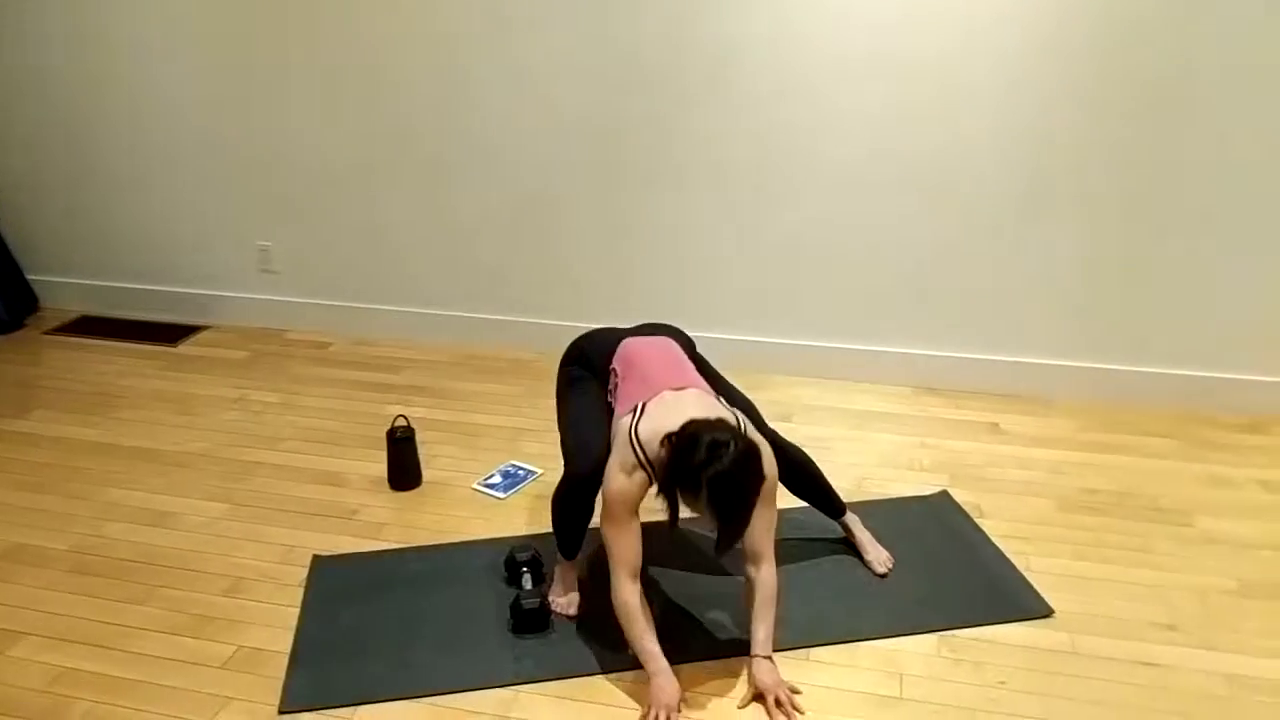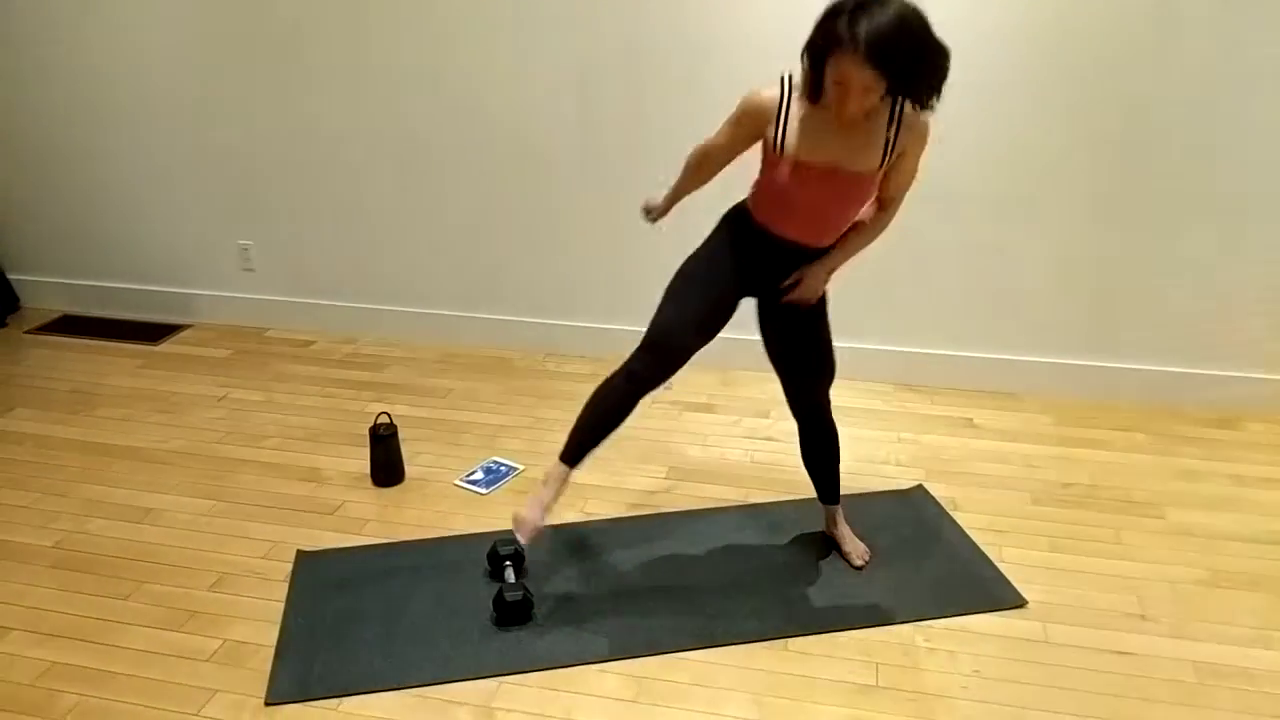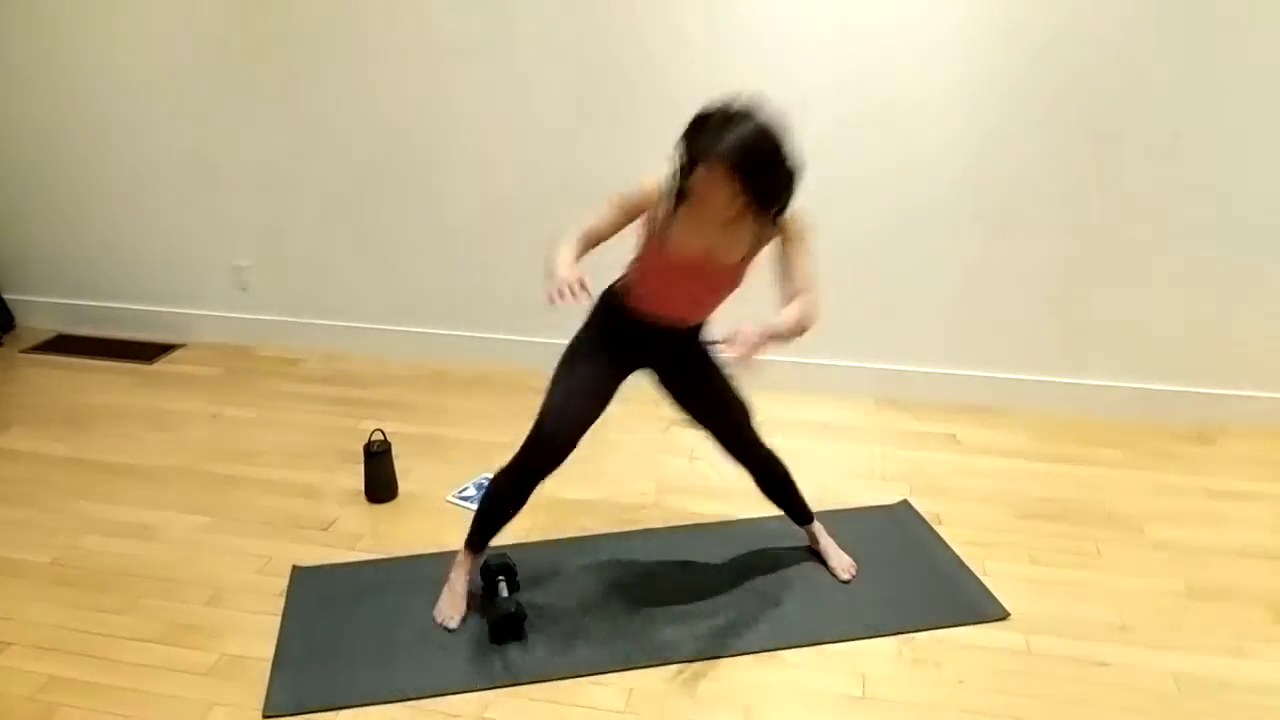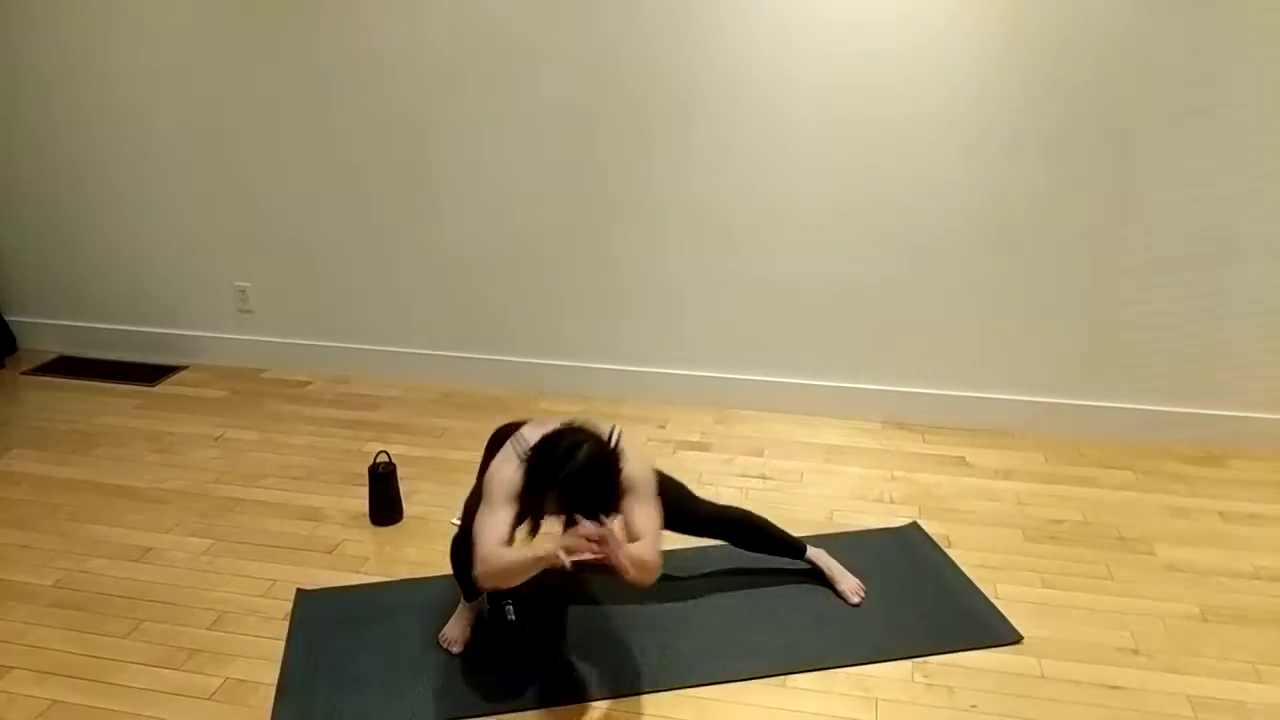
dt=0.7s
person 1, frame 1
left shoulder: (755, 457)
right shoulder: (630, 463)
left elbow: (761, 563)
right elbow: (625, 582)
left wrist: (762, 658)
right wrist: (659, 674)
left hip: (673, 346)
right hip: (594, 360)
right knee: (584, 473)
left ankle: (852, 525)
right ankle: (567, 564)
person 1, frame 2
left shoulder: (908, 126)
right shoulder: (771, 104)
left elbow: (883, 207)
right elbow: (712, 153)
left wrist: (826, 264)
right wrist: (667, 200)
left hip: (802, 269)
right hip: (738, 245)
left knee: (811, 404)
right knee: (651, 362)
left ankle: (833, 518)
right ankle: (555, 480)
person 1, frame 3
left shoulder: (776, 221)
right shoulder: (661, 196)
left elbow: (805, 307)
right elbow: (578, 237)
left wrist: (762, 334)
right wrist: (564, 265)
left hip: (682, 343)
right hip: (618, 327)
left knee: (746, 443)
right knee: (543, 450)
left ankle: (814, 533)
right ankle: (467, 562)
person 1, frame 4
left shoulder: (629, 466)
right shoulder: (511, 463)
left elbow: (649, 567)
right elbow: (484, 568)
left wrist: (616, 549)
right wrist: (552, 551)
left hip: (598, 469)
right hip: (525, 458)
left knee: (706, 514)
right knee: (469, 541)
left ankle: (814, 557)
right ankle: (470, 608)
